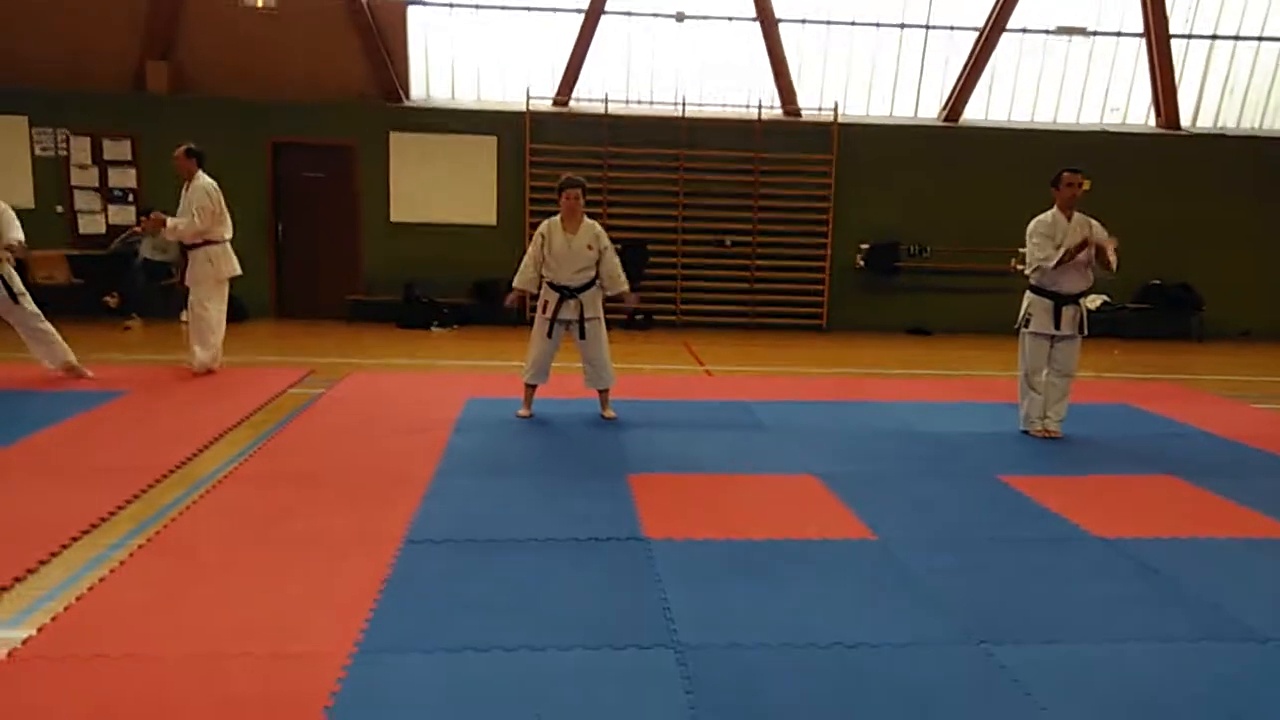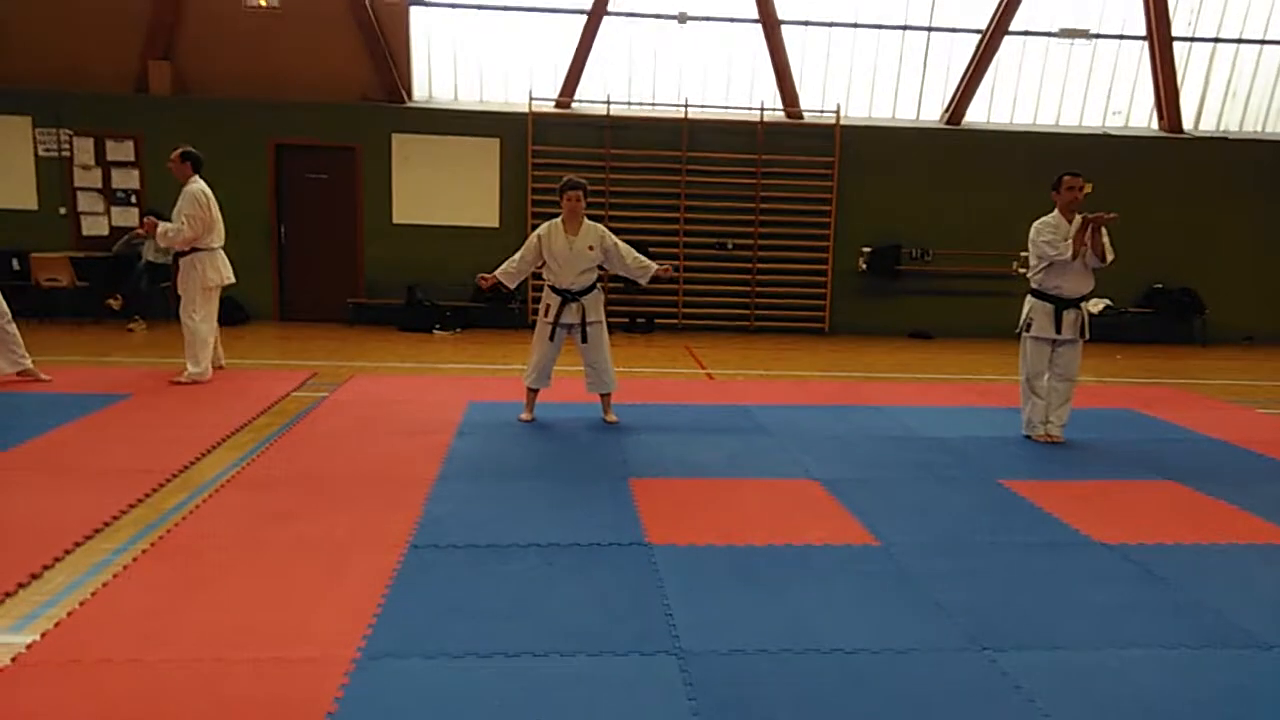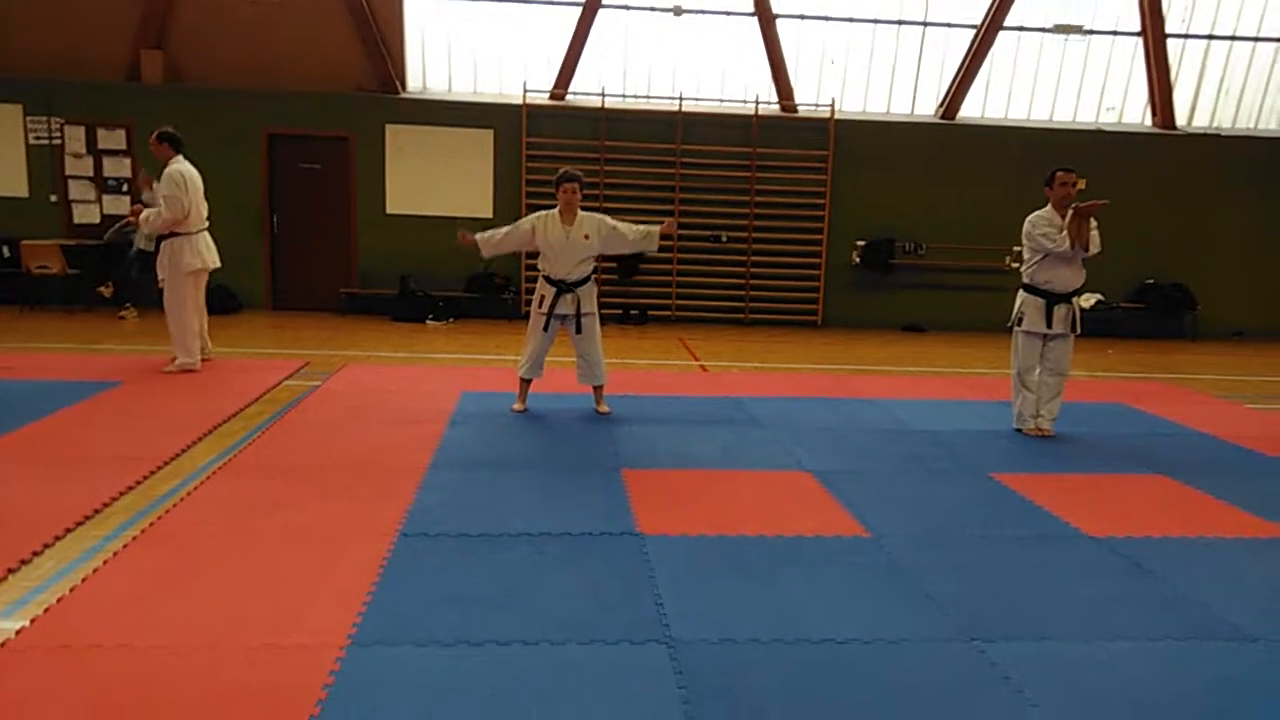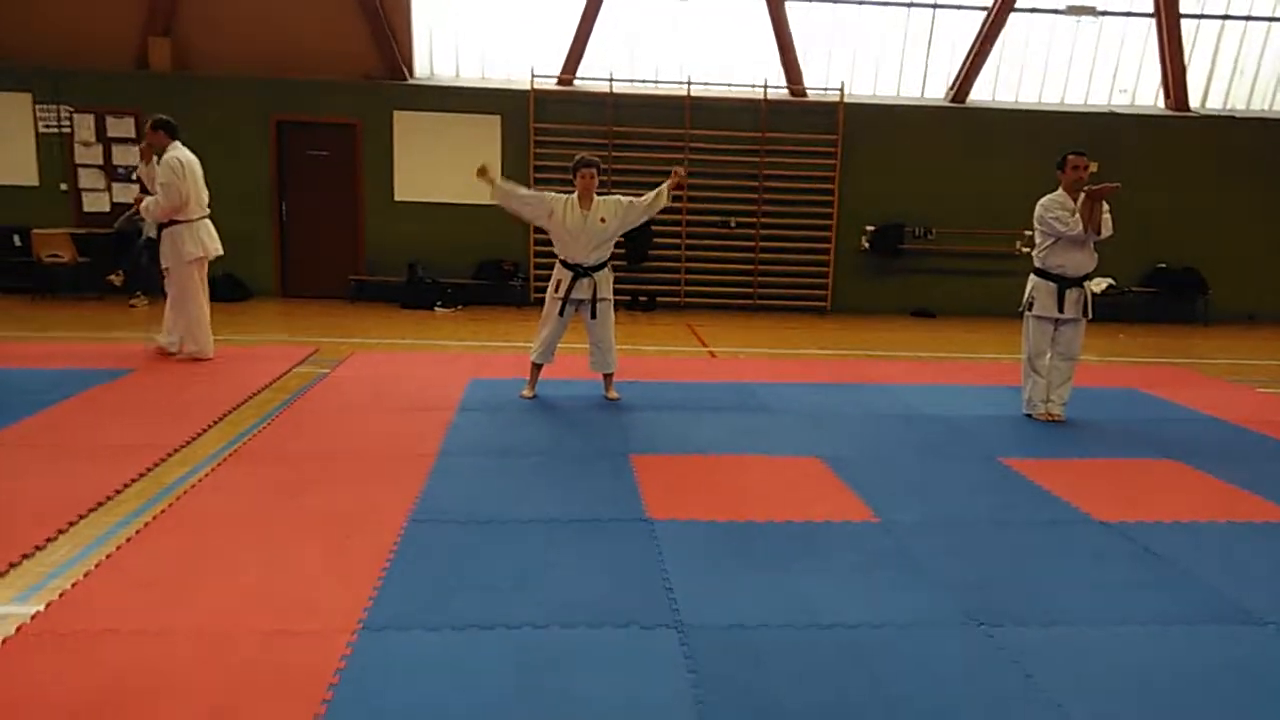
dt=0.3s
person 1, frame 1
left shoulder: (1091, 226)
right shoulder: (1041, 225)
left elbow: (1105, 263)
right elbow: (1047, 261)
left wrist: (1101, 250)
right wrist: (1082, 247)
left hip: (1072, 308)
right hip: (1041, 305)
left knee: (1063, 370)
right knee: (1034, 368)
left ankle: (1052, 420)
right ankle: (1033, 421)
person 1, frame 2
left shoulder: (1092, 227)
right shoulder: (1043, 227)
left elbow: (1100, 260)
right elbow: (1066, 256)
left wrist: (1095, 230)
right wrist: (1083, 228)
left hip: (1073, 312)
right hip: (1042, 309)
left knee: (1065, 374)
right knee: (1035, 372)
left ankle: (1054, 425)
right ankle: (1035, 425)
person 1, frame 3
left shoulder: (1084, 221)
right shoulder: (1036, 222)
left elbow: (1084, 250)
right elbow: (1064, 248)
left wrist: (1084, 219)
right wrist: (1076, 217)
left hip: (1065, 306)
right hip: (1034, 303)
left knee: (1056, 369)
right knee: (1027, 366)
left ankle: (1044, 419)
right ankle: (1026, 419)
person 1, frame 4
left shoulder: (1095, 205)
right shoulder: (1048, 205)
left elbow: (1097, 233)
right elbow: (1077, 230)
left wrist: (1096, 201)
right wrist: (1089, 200)
left hip: (1077, 290)
right hip: (1046, 287)
left knee: (1067, 353)
right knee: (1037, 351)
left ankle: (1055, 404)
right ankle: (1036, 405)
person 2, frame 1
left shoulder: (595, 231)
right shoulder: (546, 229)
left elbow: (610, 265)
right elbow: (531, 263)
left wrist: (624, 293)
right wrist: (519, 292)
left hip: (586, 300)
right hip: (553, 299)
left knee: (597, 354)
right knee: (539, 353)
left ankle: (605, 405)
right ankle: (527, 404)
person 2, frame 2
left shoulder: (598, 233)
right shoulder: (546, 232)
left elbow: (624, 257)
right elbow: (523, 258)
left wrist: (655, 270)
right wrist: (496, 276)
left hip: (588, 303)
right hip: (555, 302)
left knee: (598, 358)
right knee: (541, 356)
left ankle: (607, 409)
right ankle: (529, 408)
person 2, frame 3
left shoulder: (596, 223)
right shoulder: (540, 221)
left elbow: (628, 234)
right elbow: (508, 235)
left wrist: (659, 231)
right wrist: (476, 241)
left hip: (581, 294)
right hip: (549, 293)
left knee: (590, 349)
right knee: (535, 347)
left ankle: (599, 400)
right ankle: (521, 398)
person 2, frame 4
left shoulder: (615, 207)
right shoulder: (556, 205)
left elbow: (646, 203)
right elbow: (522, 197)
left wrist: (670, 184)
right wrist: (493, 181)
left hip: (597, 281)
right hip: (566, 278)
left knee: (603, 336)
right knee: (548, 332)
left ankle: (608, 386)
right ankle: (531, 384)
person 3, frame 1
left shoulder: (205, 186)
right shoulder: (189, 187)
left elbow: (198, 224)
left wrist: (166, 223)
right wrist: (160, 224)
left hip: (211, 255)
right hip: (200, 255)
left knee: (205, 307)
right knee: (199, 307)
left ankle: (205, 360)
right ankle: (206, 358)
person 3, frame 2
left shoulder: (193, 192)
right shoulder: (195, 189)
left elbow: (189, 231)
left wrist: (160, 229)
right wrist: (161, 228)
left hip: (200, 262)
right hip: (204, 260)
left knee: (194, 315)
right knee: (204, 314)
left ankle: (198, 370)
right ankle: (213, 359)
person 3, frame 3
left shoulder: (173, 172)
right shoulder: (186, 169)
left elbow: (170, 214)
left wrist: (144, 215)
right wrist: (151, 189)
left hip: (182, 246)
right hip: (194, 243)
left knee: (180, 305)
right knee: (192, 303)
left ankle: (188, 359)
right ankle: (200, 349)
person 3, frame 4
left shoulder: (171, 160)
right shoulder: (185, 156)
left elbow: (169, 201)
left wrist: (144, 205)
left hip: (184, 233)
right hip: (193, 230)
left knee: (189, 295)
right knee: (180, 292)
left ankle: (199, 347)
right ankle: (173, 341)
